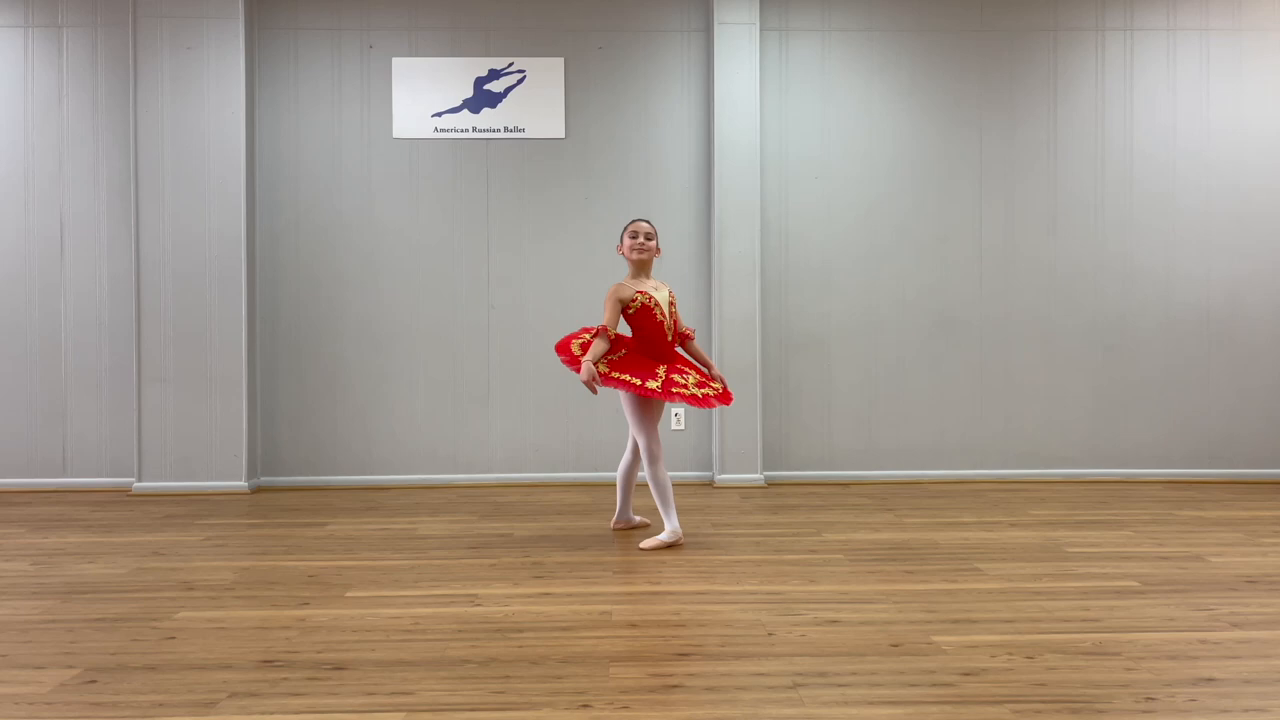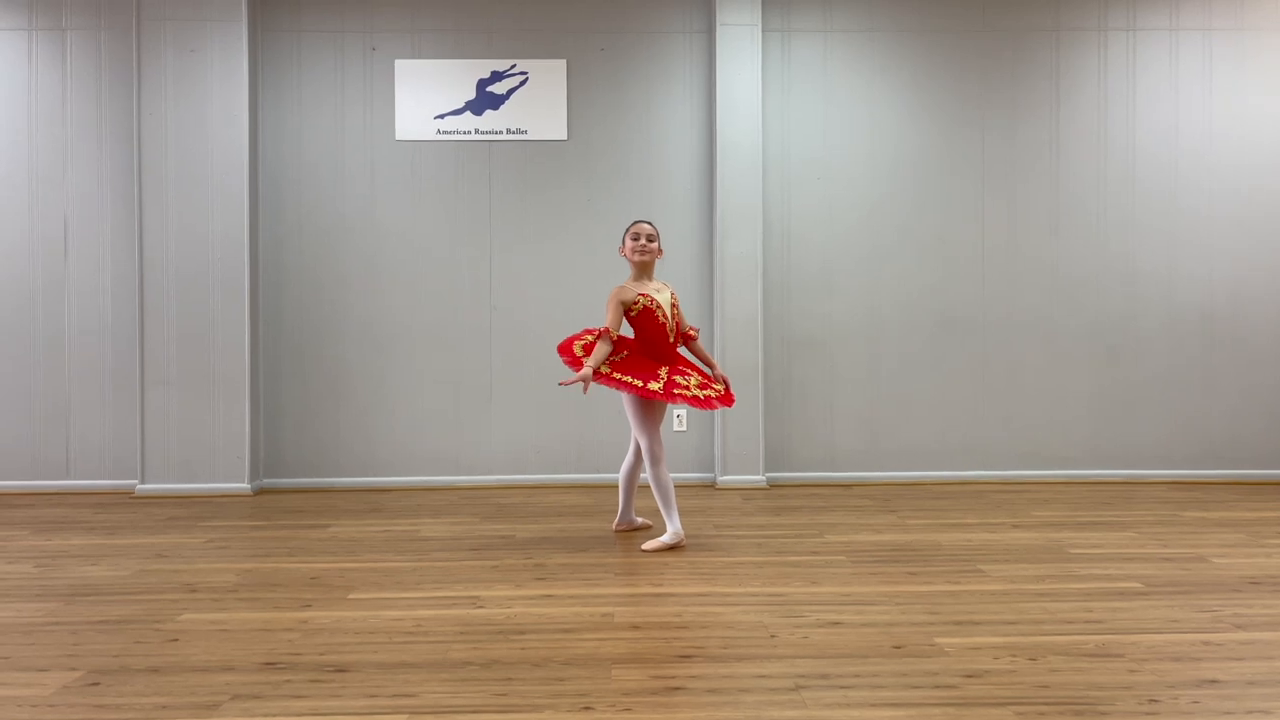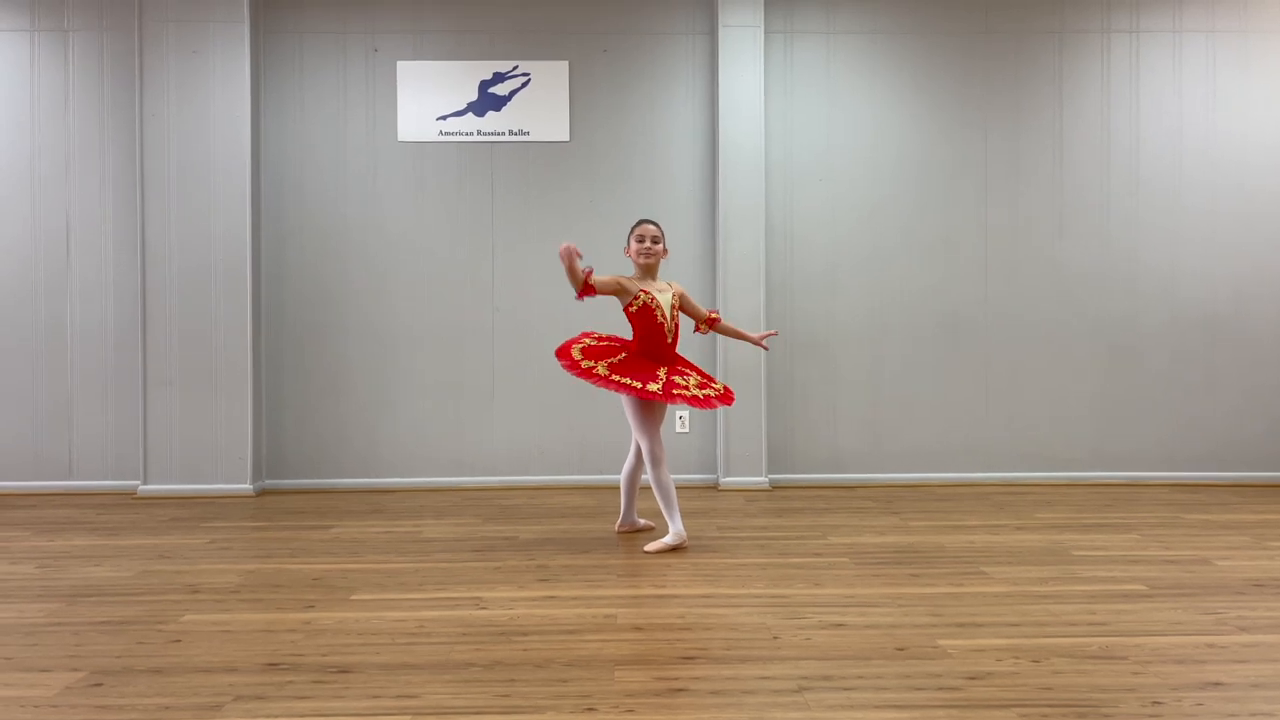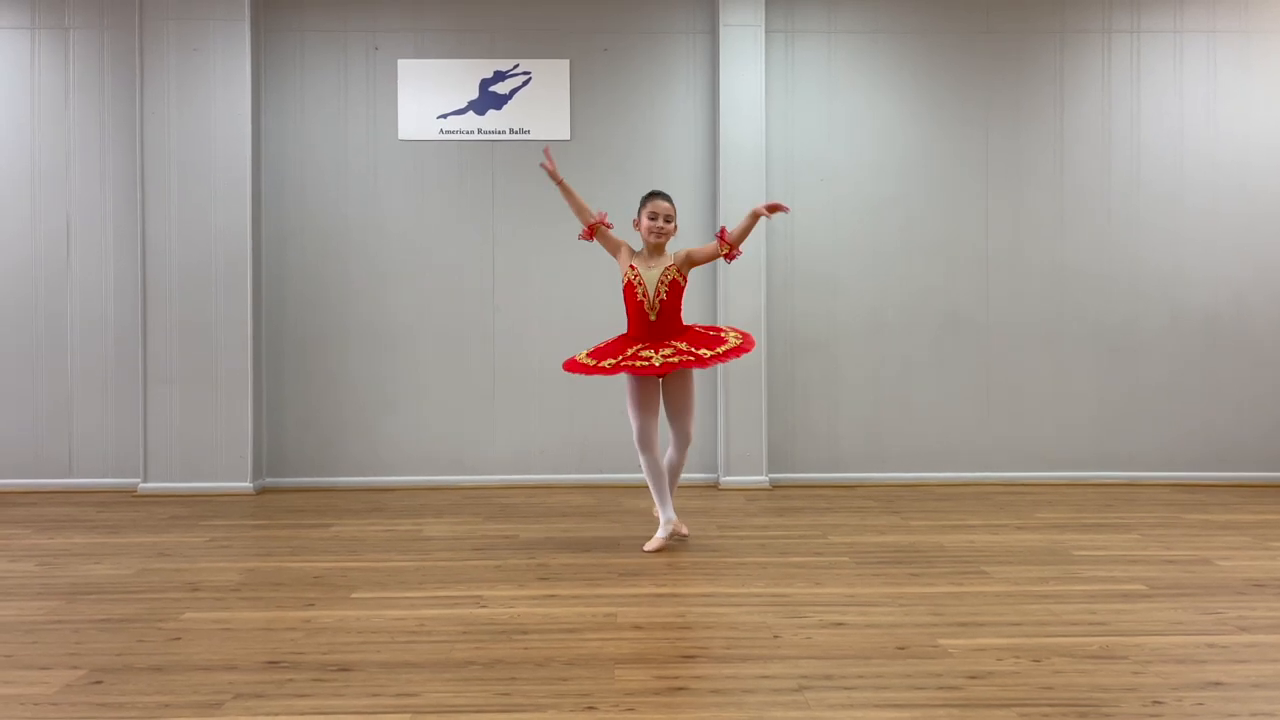
dt=0.5s
person 1, frame 1
left shoulder: (666, 290)
right shoulder: (619, 291)
left elbow: (683, 335)
right elbow: (605, 335)
left wrist: (710, 366)
right wrist: (587, 362)
left hip: (661, 371)
right hip: (634, 370)
left knee: (638, 447)
right knee: (651, 450)
left ankle: (624, 514)
right ankle: (672, 528)
person 1, frame 2
left shoulder: (669, 290)
right shoulder: (622, 293)
left elbow: (686, 334)
right elbow: (608, 337)
left wrist: (713, 366)
right wrist: (588, 367)
left hip: (665, 373)
right hip: (637, 372)
left knee: (641, 448)
right knee: (654, 451)
left ankle: (626, 516)
right ankle: (674, 529)
person 1, frame 3
left shoulder: (675, 290)
right shoulder: (624, 286)
left elbow: (708, 320)
right elbow: (582, 283)
left wrist: (749, 336)
right wrist: (569, 260)
left hip: (664, 372)
right hip: (636, 371)
left knee: (642, 450)
right knee: (654, 451)
left ankle: (627, 518)
right ankle: (677, 530)
person 1, frame 4
left shoulder: (682, 260)
right shoulder: (626, 255)
left elbow: (727, 244)
right elbow: (590, 221)
left wrist: (755, 214)
right wrist: (560, 181)
left hip: (680, 352)
right hip: (637, 353)
left knee: (683, 437)
right knee: (644, 439)
left ankle: (667, 505)
right ankle: (665, 518)
